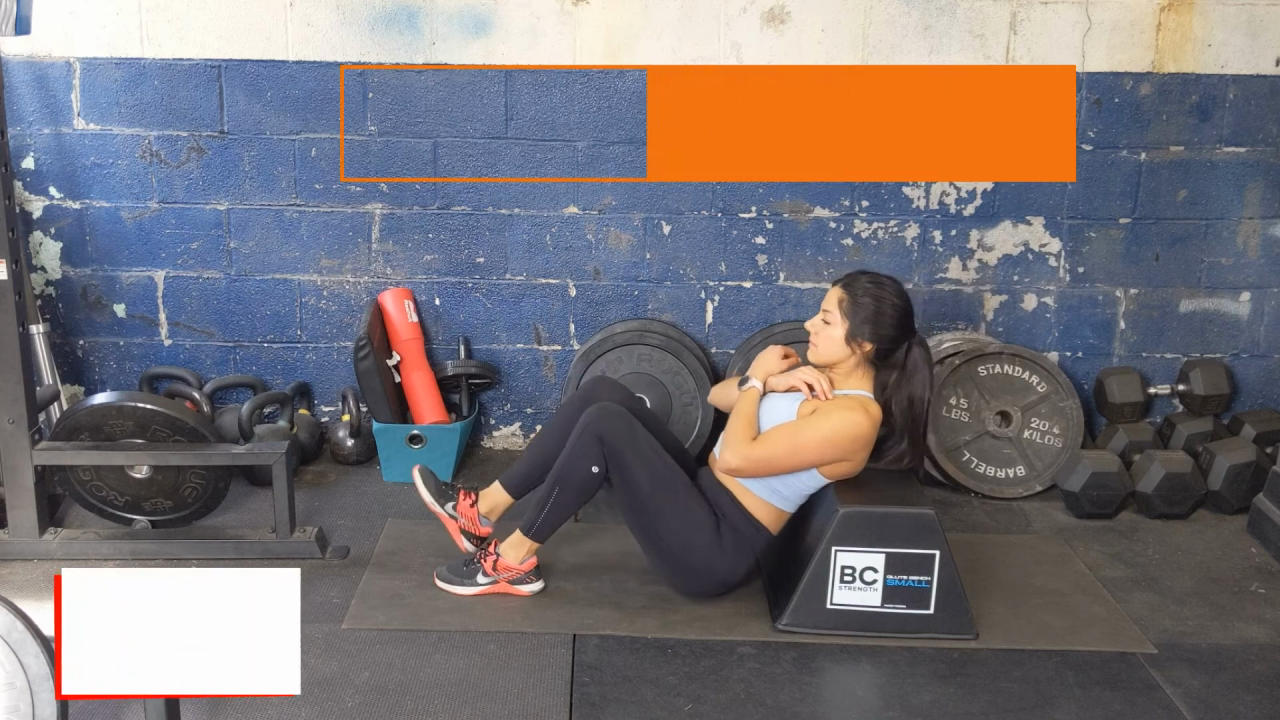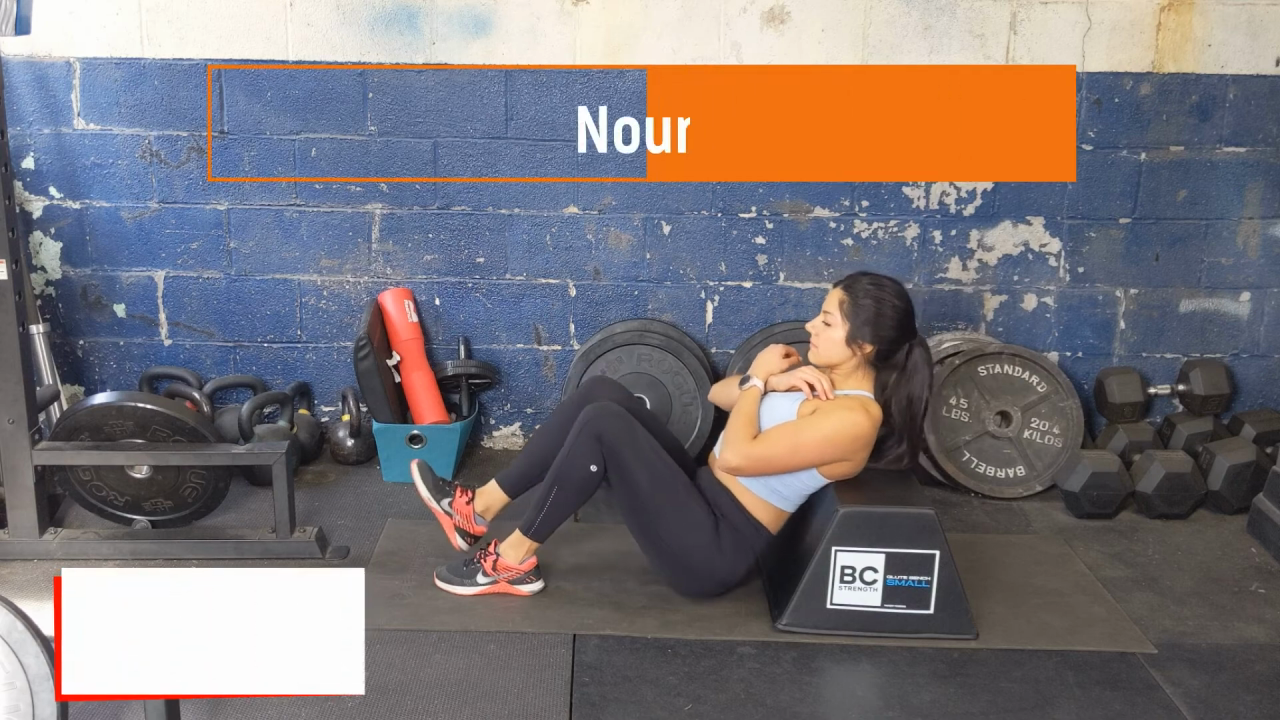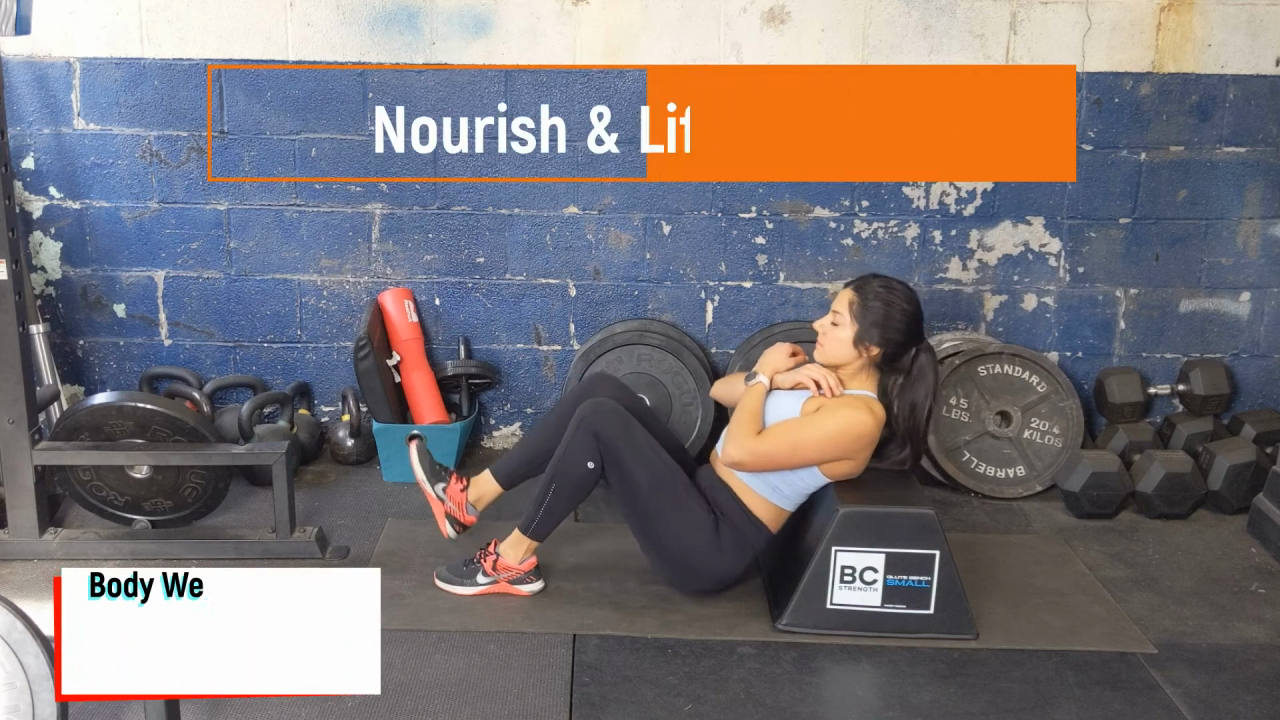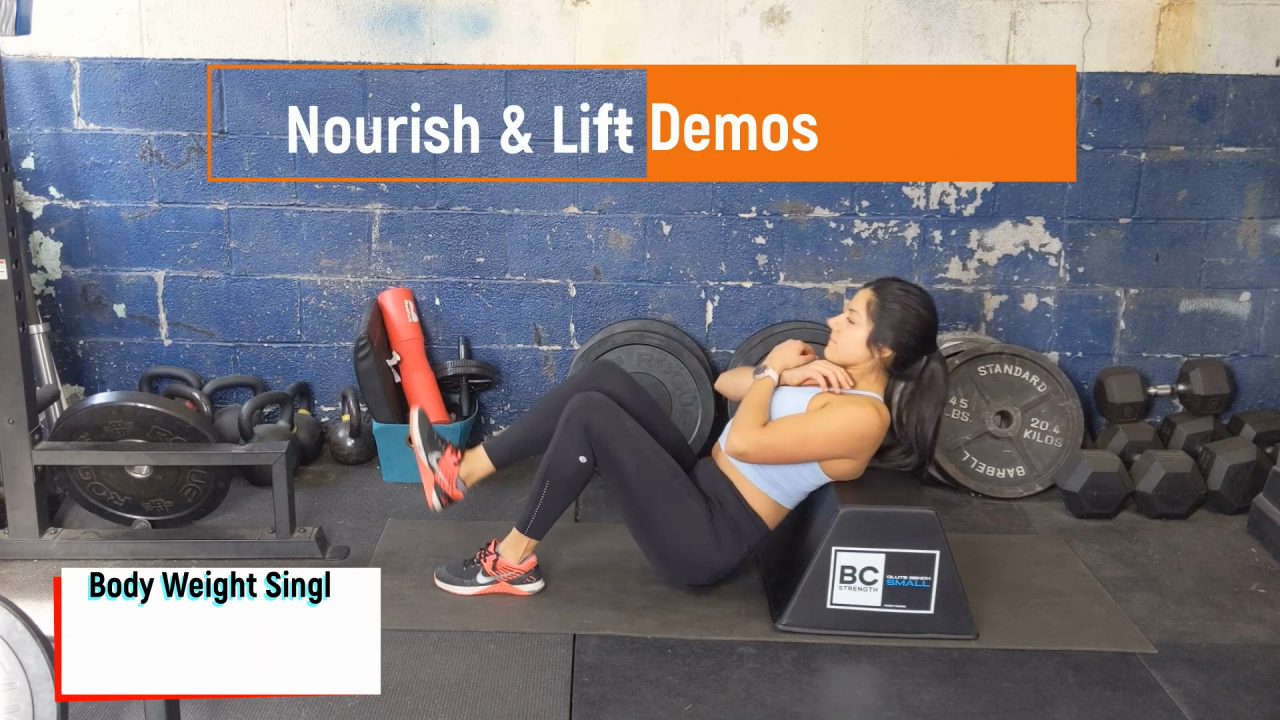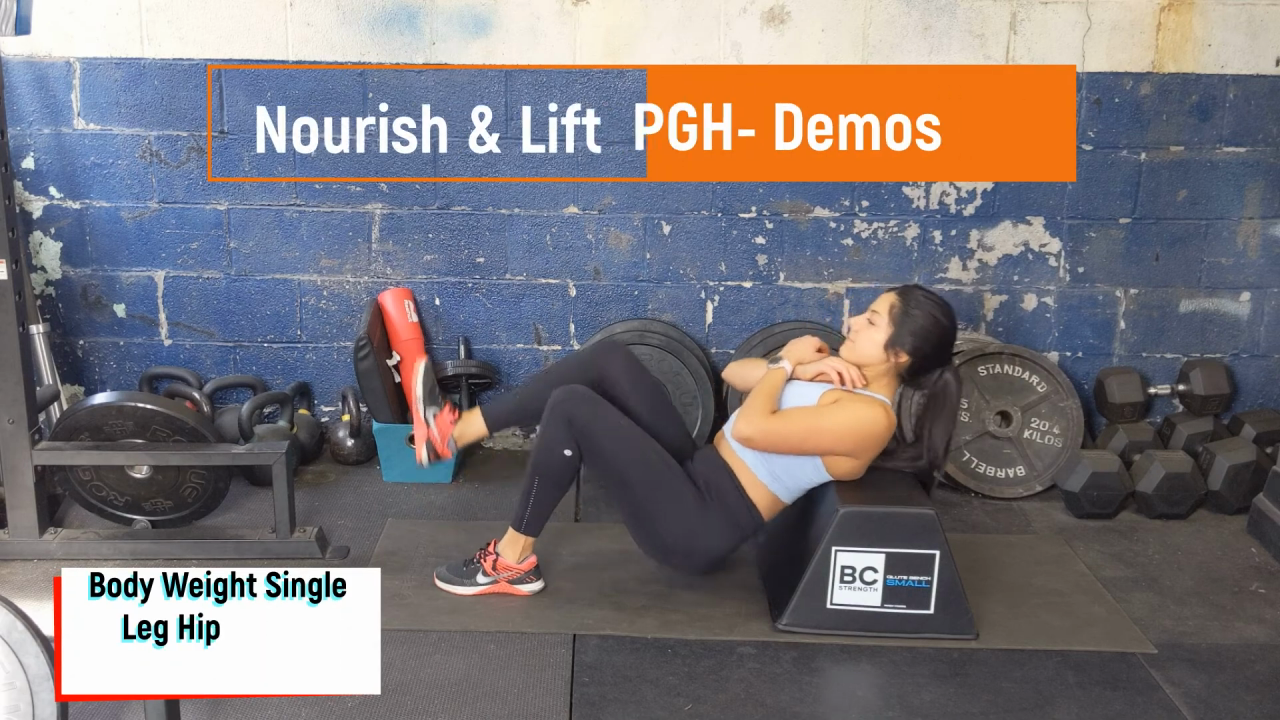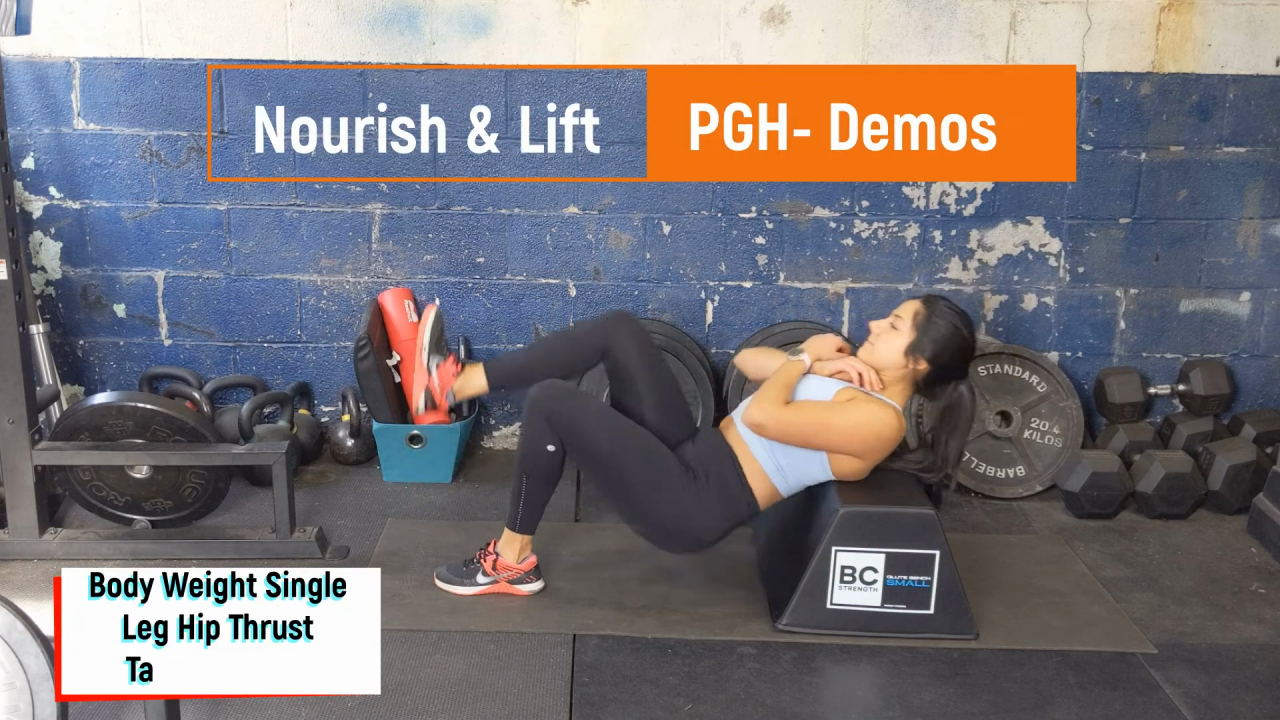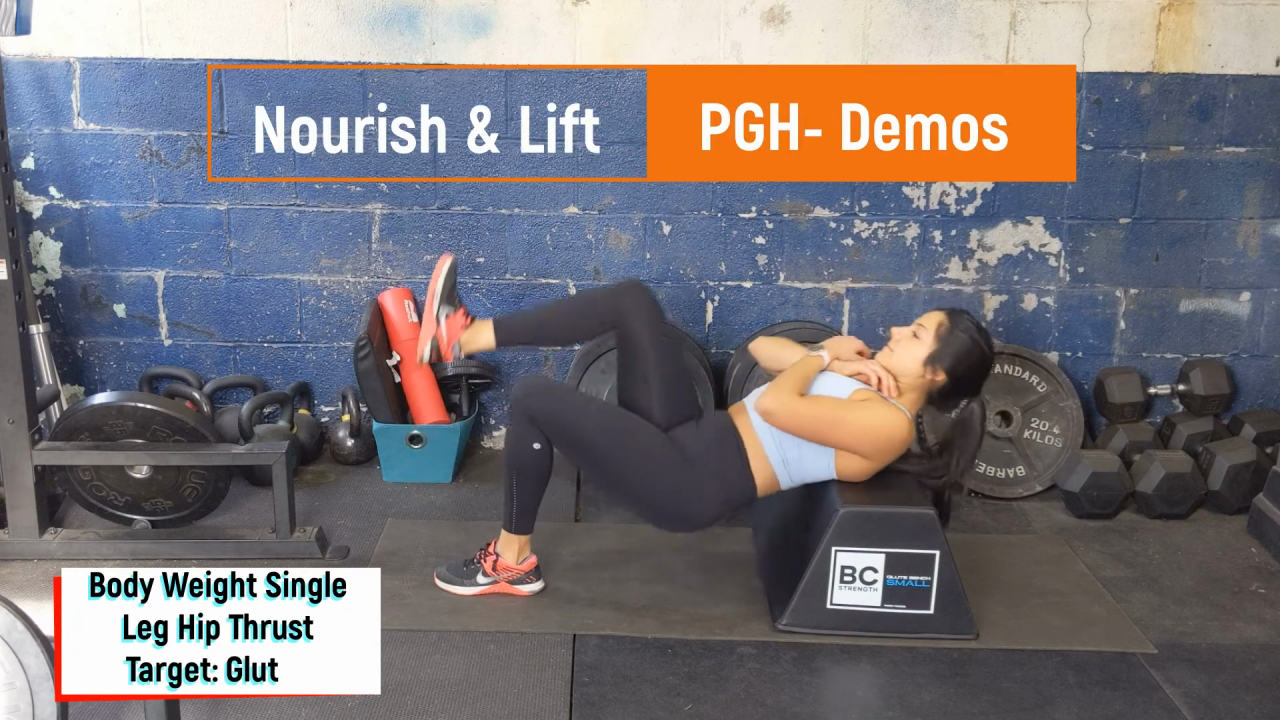
dt=0.2s
person 1, frame 1
left shoulder: (854, 417)
right shoulder: (827, 378)
left elbow: (737, 456)
right elbow: (717, 397)
left wrist: (757, 380)
right wrist: (773, 382)
left hip: (714, 549)
right hip: (702, 496)
left knee: (605, 423)
right knee: (602, 392)
left ankle: (514, 560)
right ankle: (481, 511)
person 1, frame 2
left shoulder: (855, 417)
right shoulder: (826, 378)
left elbow: (737, 455)
right elbow: (717, 395)
left wrist: (759, 379)
right wrist: (773, 381)
left hip: (713, 548)
right hip: (701, 494)
left knee: (603, 421)
right knee: (601, 391)
left ankle: (514, 560)
right ankle: (477, 509)
person 1, frame 3
left shoulder: (857, 417)
right shoulder: (830, 379)
left elbow: (738, 450)
right elbow: (720, 391)
left wrist: (764, 376)
right wrist: (778, 379)
left hip: (709, 545)
right hip: (700, 491)
left knee: (599, 418)
right knee: (600, 389)
left ankle: (514, 560)
right ankle: (468, 497)
person 1, frame 4
left shoulder: (862, 416)
right shoulder: (838, 380)
left elbow: (743, 441)
right elbow: (724, 383)
left wrist: (772, 371)
right wrist: (785, 374)
left hip: (704, 537)
right hip: (696, 482)
left knee: (588, 411)
right knee: (602, 378)
left ankle: (513, 561)
right ankle: (460, 471)
person 1, frame 5
left shoulder: (867, 417)
right shoulder: (848, 377)
left elbow: (749, 428)
right elbow: (734, 374)
left wrist: (786, 363)
right wrist: (797, 368)
left hip: (696, 522)
right hip: (693, 470)
left knee: (570, 405)
right knee: (608, 357)
left ankle: (512, 561)
right ankle: (457, 430)
person 1, frame 6
left shoulder: (878, 421)
right shoulder: (864, 375)
left elbow: (762, 415)
right elbow: (746, 359)
left wrist: (804, 359)
right wrist: (810, 358)
left hip: (691, 502)
right hip: (688, 456)
left knee: (551, 400)
right knee: (617, 327)
left ankle: (513, 562)
right ankle: (457, 379)
person 1, frame 7
left shoulder: (889, 425)
right shoulder: (875, 379)
left elbow: (774, 405)
right elbow: (761, 349)
left wrist: (823, 358)
right wrist: (830, 355)
left hip: (687, 480)
right hip: (687, 438)
left knee: (534, 397)
right knee: (630, 298)
left ankle: (512, 563)
right ankle: (465, 333)
